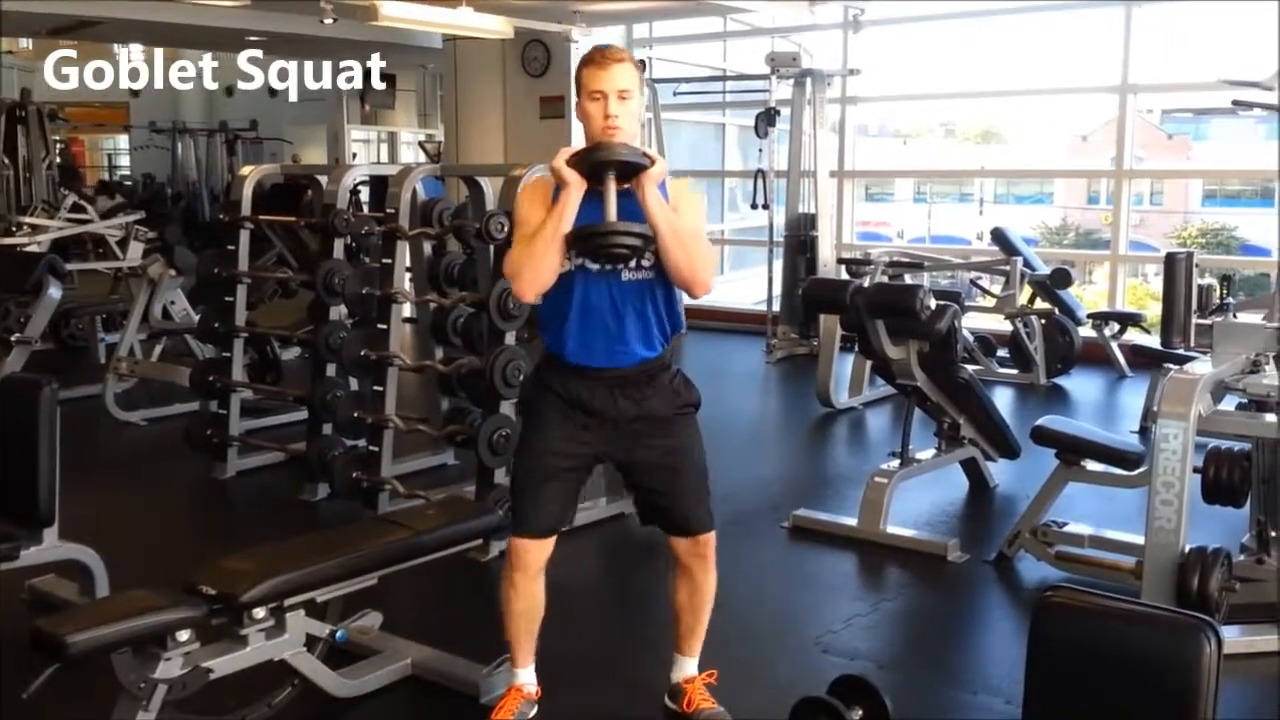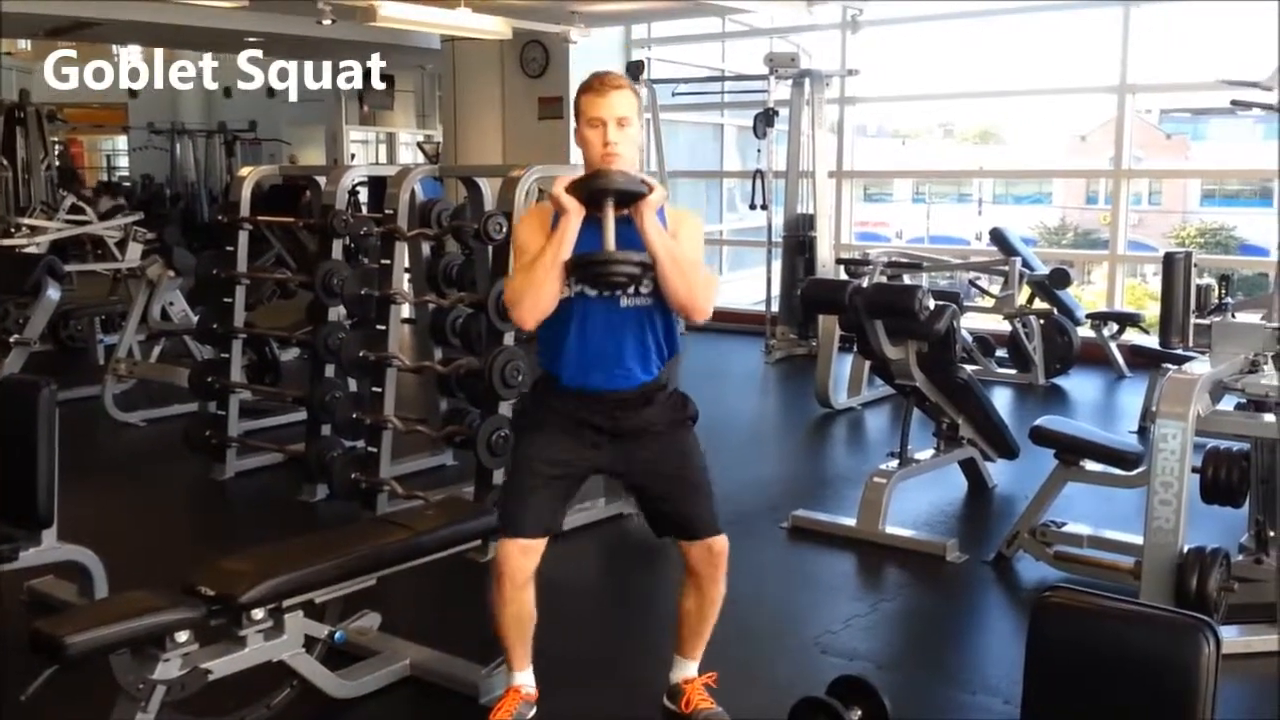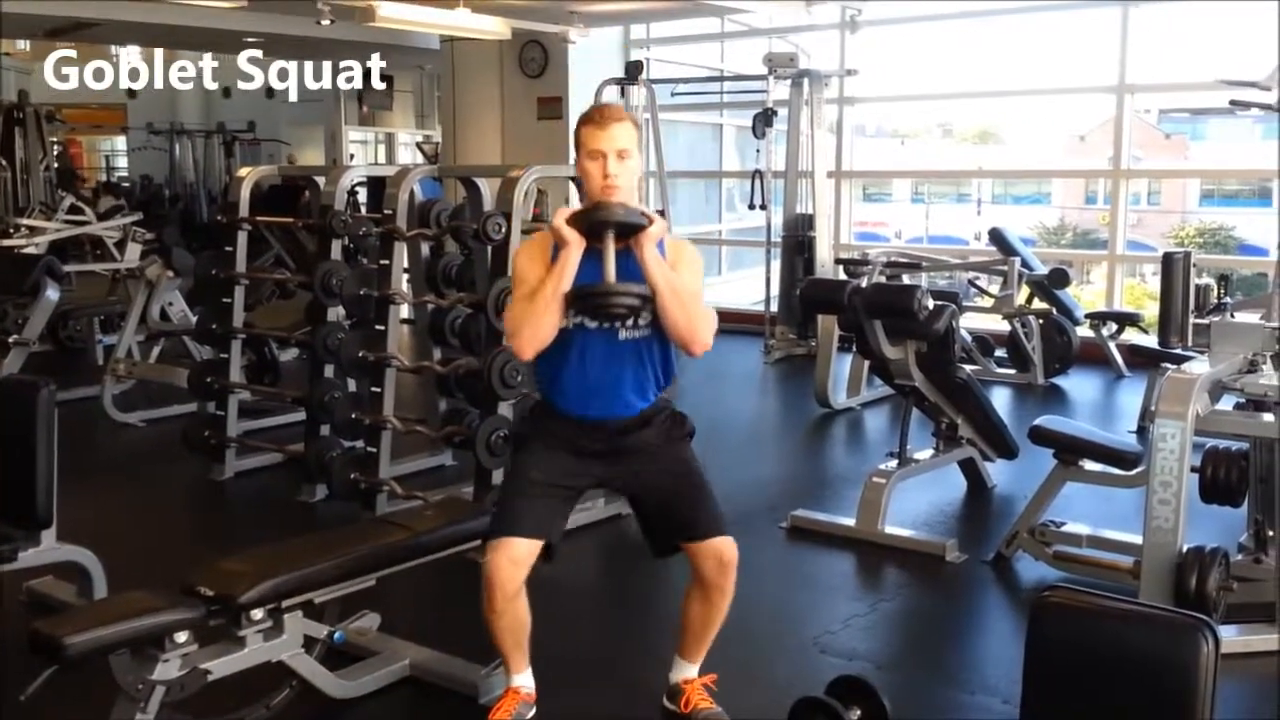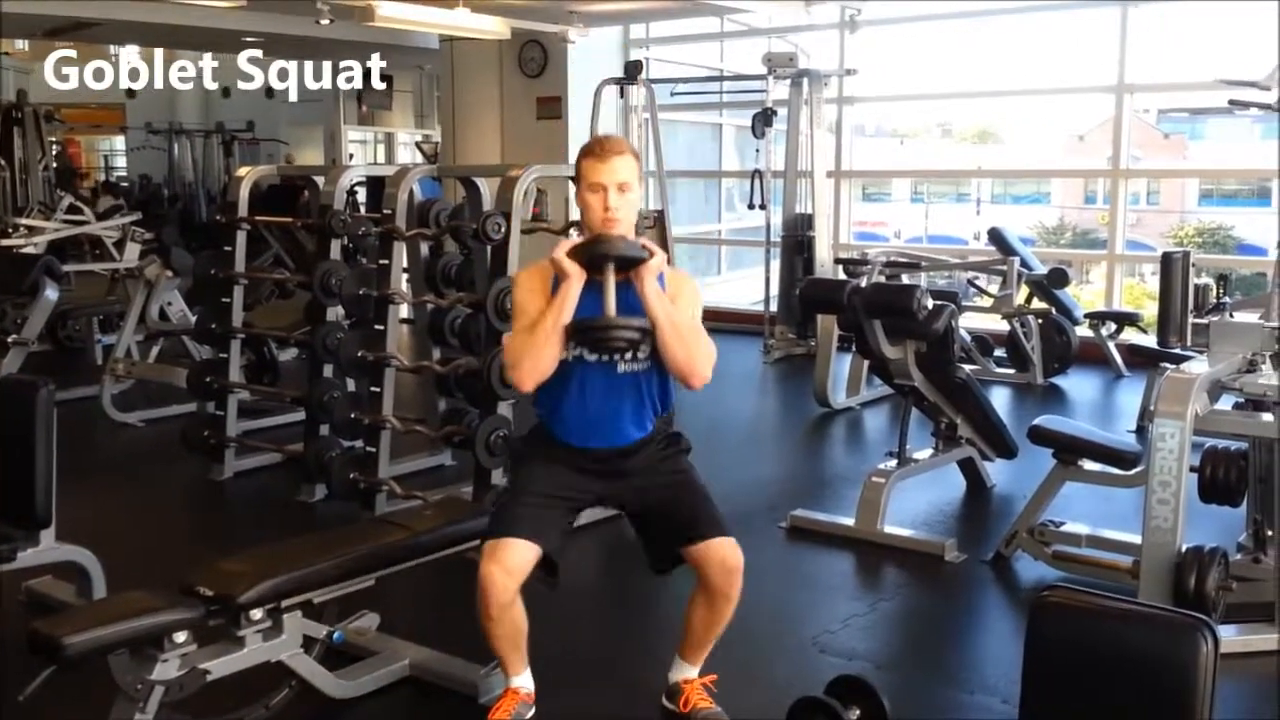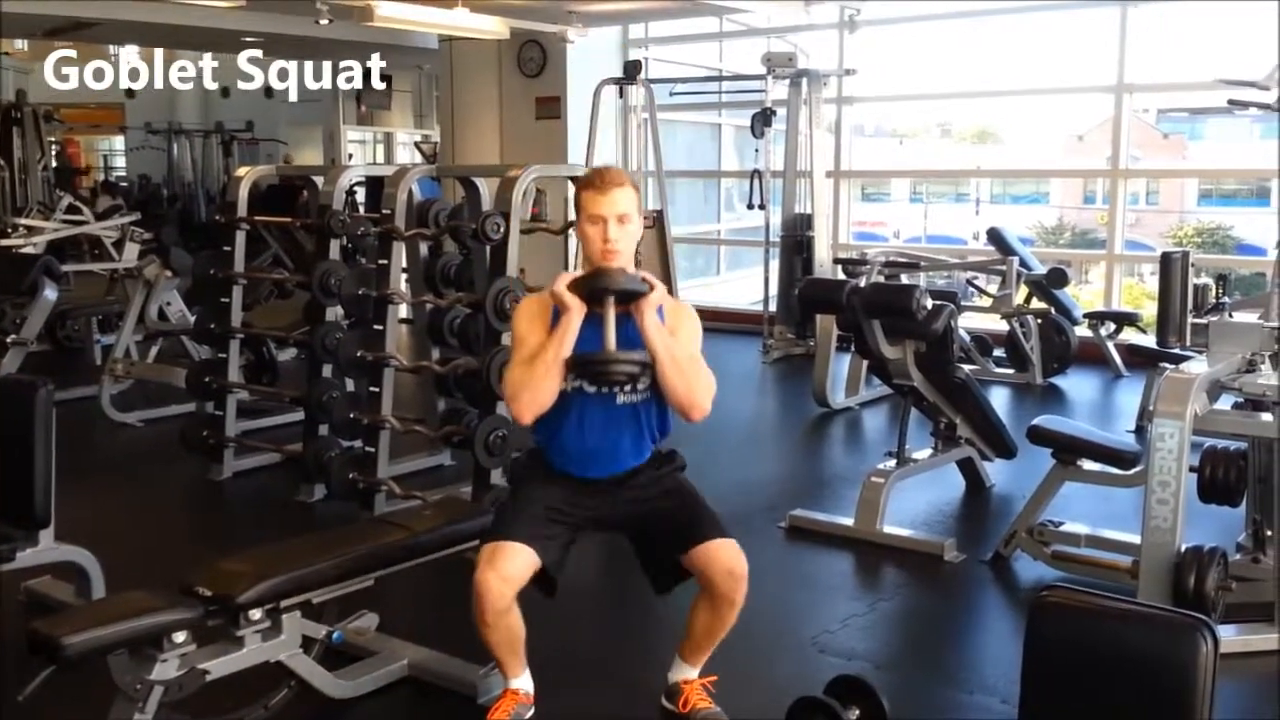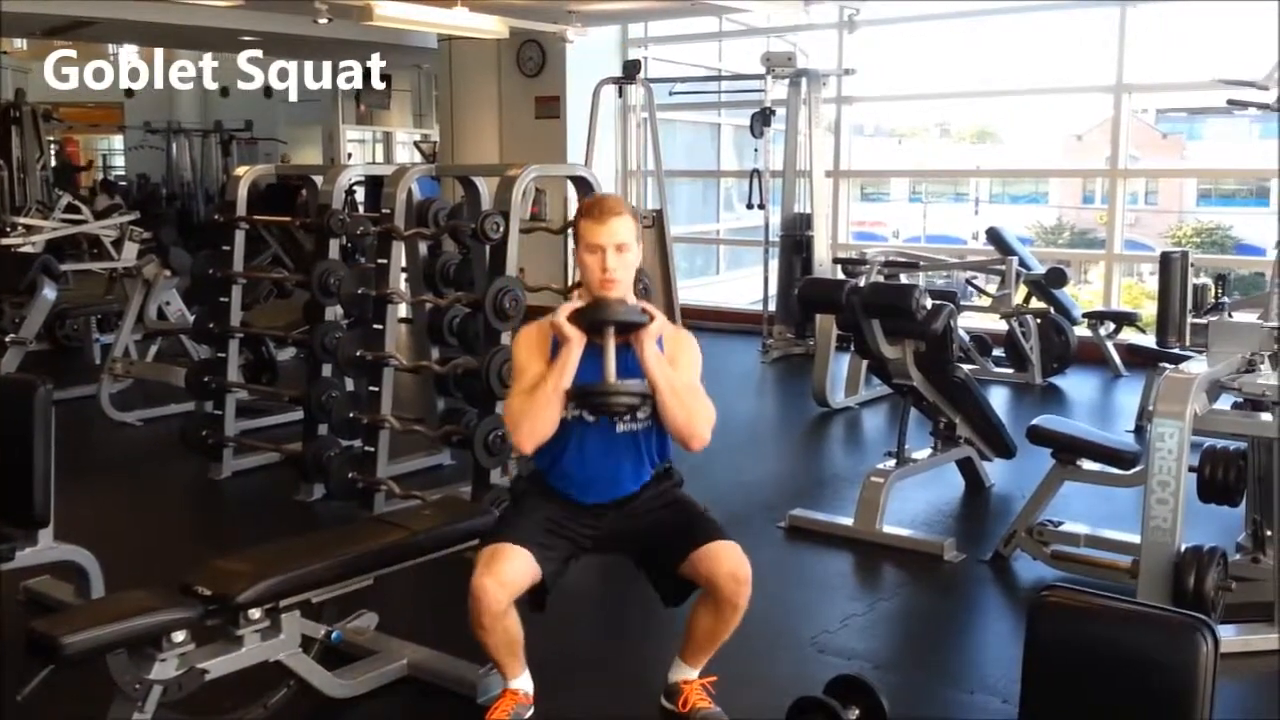
dt=0.1s
person 1, frame 1
left shoulder: (676, 194)
right shoulder: (543, 192)
left elbow: (699, 282)
right elbow: (525, 286)
left wrist: (648, 194)
right wrist: (572, 193)
left hip: (651, 391)
right hip: (566, 390)
left knee: (697, 544)
right knee: (527, 552)
person 1, frame 2
left shoulder: (674, 218)
right shoulder: (543, 218)
left elbow: (698, 307)
right elbow: (525, 313)
left wrist: (647, 220)
right wrist: (572, 220)
left hip: (648, 407)
right hip: (564, 407)
left knee: (709, 550)
right knee: (513, 558)
person 1, frame 3
left shoulder: (674, 250)
right shoulder: (541, 249)
left elbow: (698, 339)
right elbow: (524, 344)
left wrist: (647, 252)
right wrist: (572, 250)
left hip: (647, 430)
right hip: (561, 432)
left knee: (719, 558)
right knee: (503, 567)
person 1, frame 4
left shoulder: (673, 282)
right shoulder: (541, 280)
left elbow: (697, 373)
right elbow: (525, 375)
left wrist: (647, 286)
right wrist: (573, 284)
left hip: (645, 451)
right hip: (560, 453)
left knee: (724, 564)
right knee: (497, 574)
person 1, frame 5
left shoulder: (672, 311)
right shoulder: (541, 309)
left elbow: (697, 407)
right elbow: (523, 408)
left wrist: (649, 319)
right wrist: (572, 317)
left hip: (644, 476)
right hip: (558, 479)
left knee: (729, 571)
right knee: (492, 584)
person 1, frame 6
left shoulder: (672, 339)
right shoulder: (540, 338)
left elbow: (697, 435)
right elbow: (525, 437)
left wrist: (648, 351)
right wrist: (572, 349)
left hip: (644, 495)
right hip: (558, 499)
left knee: (733, 575)
right knee: (489, 587)
